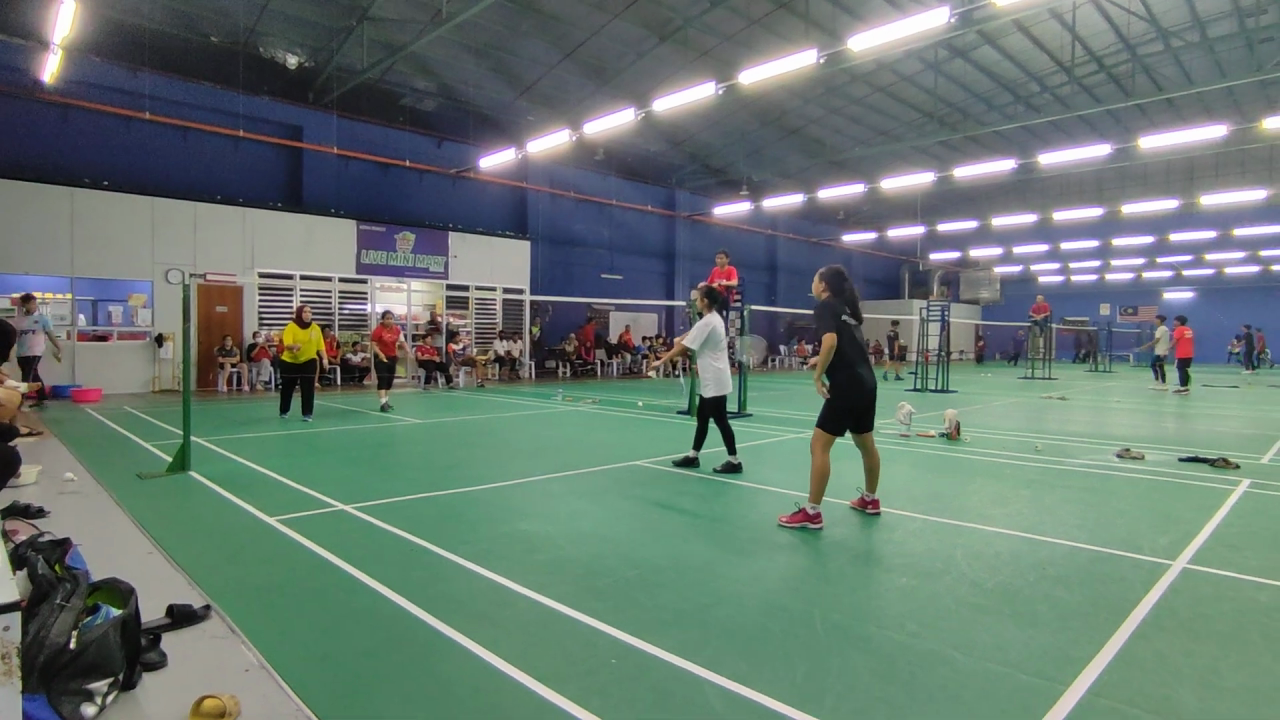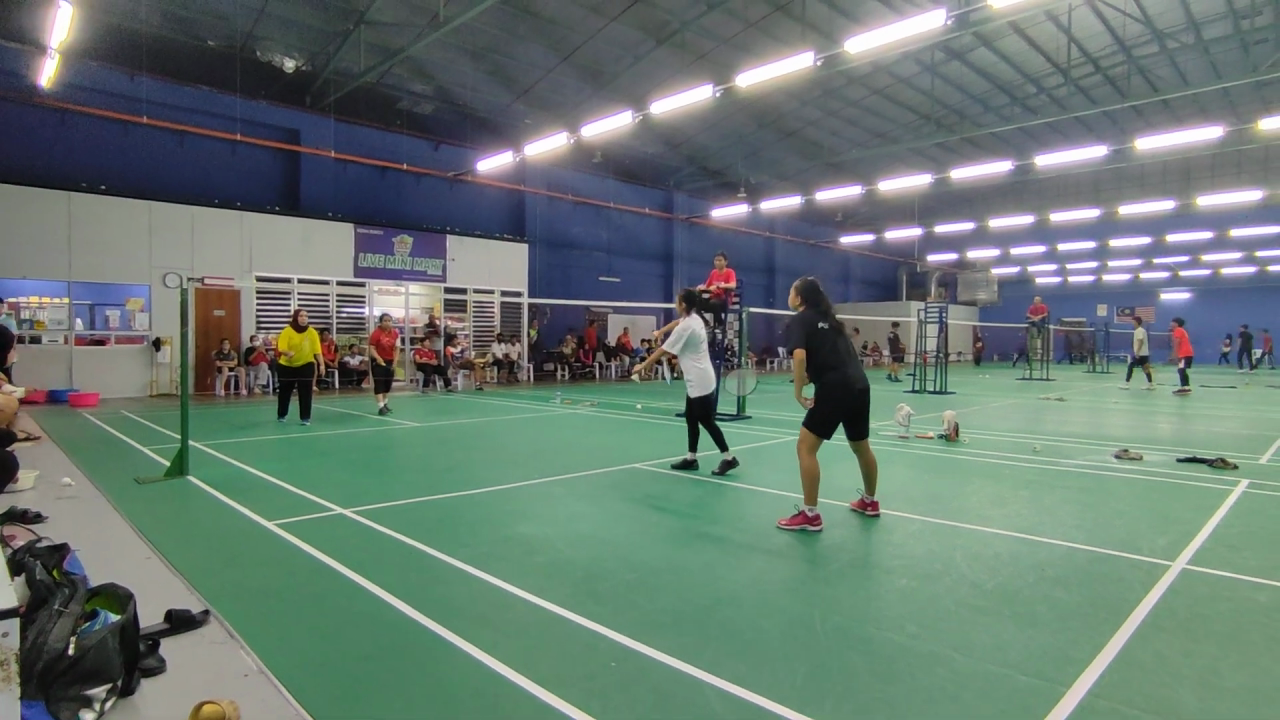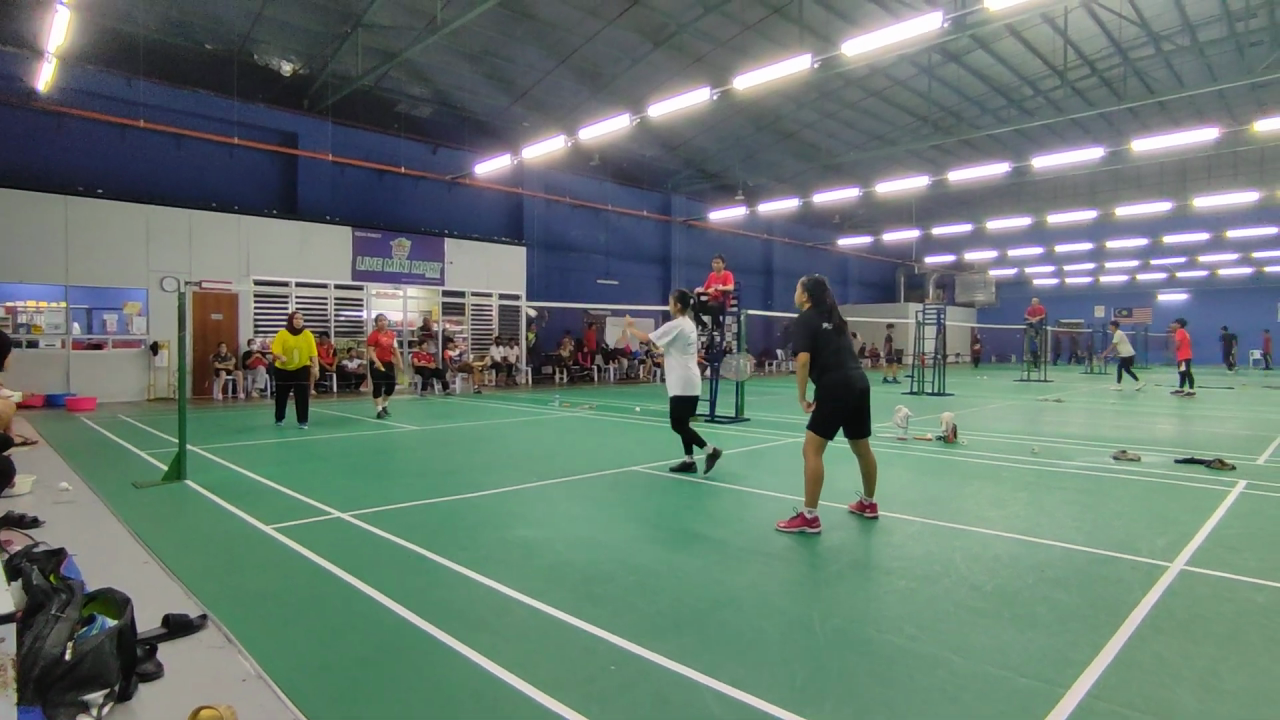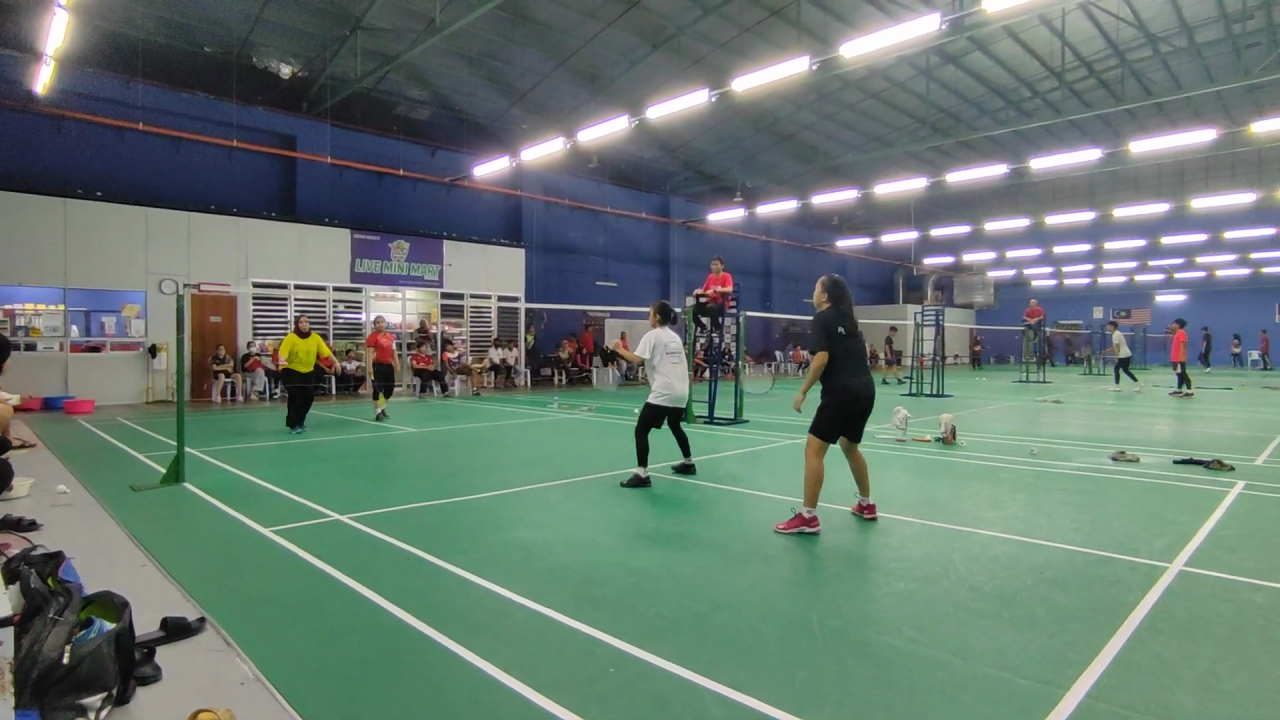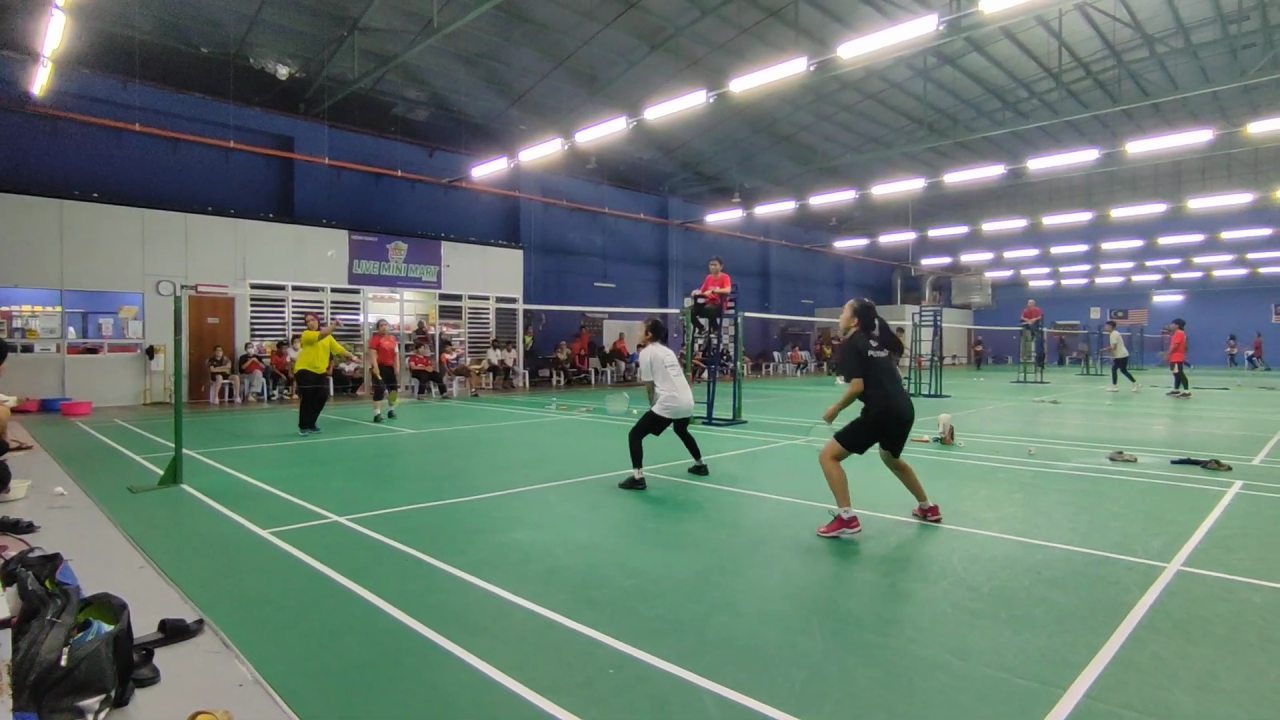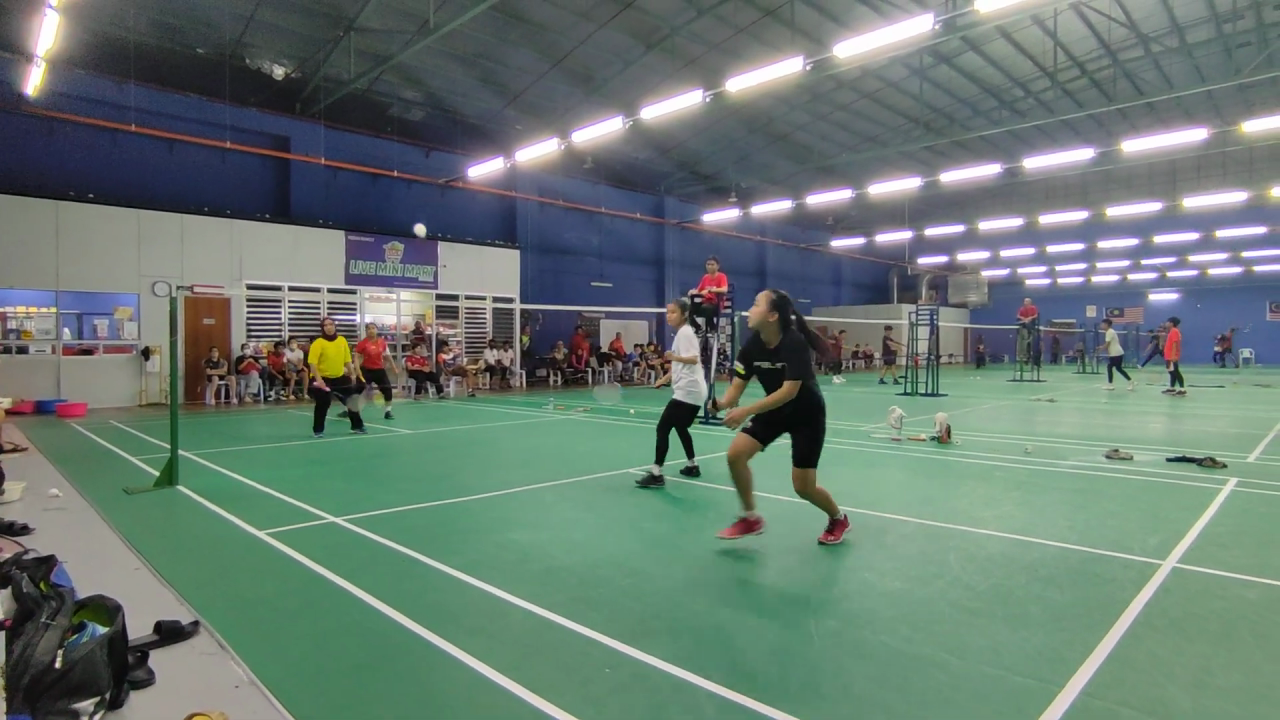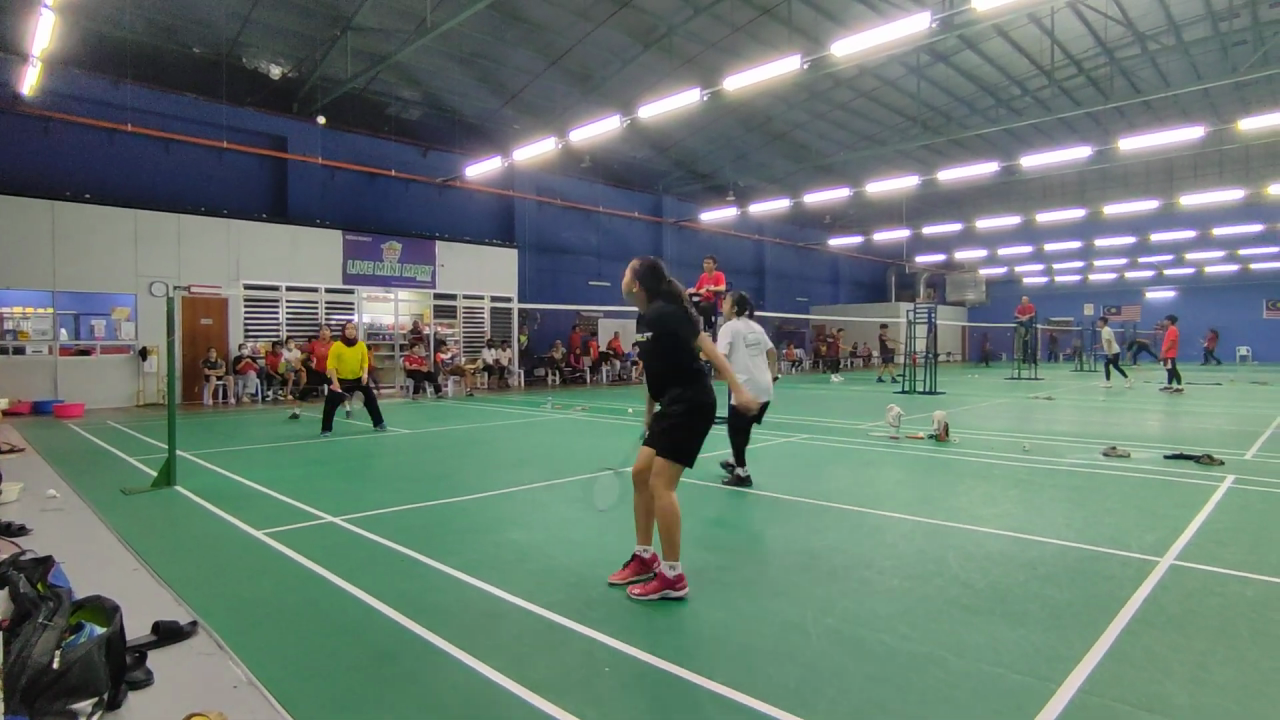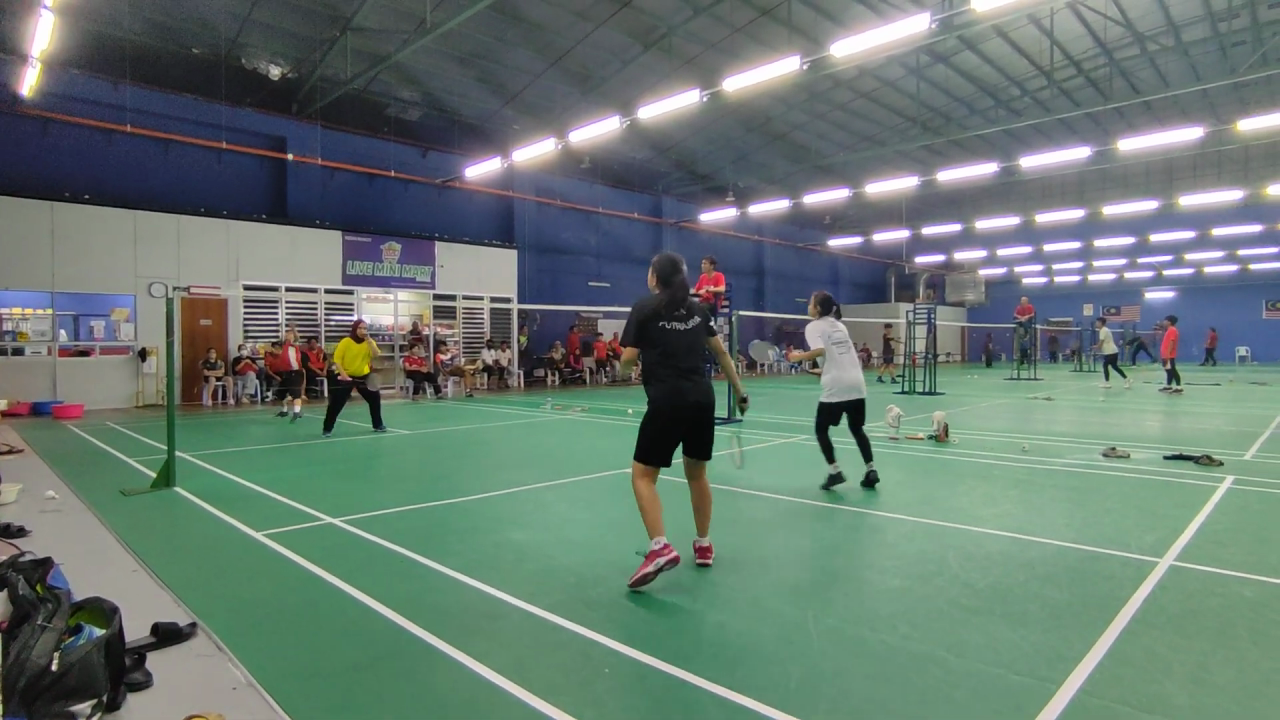
dt=0.5s
person 1, frame 1
left shoulder: (826, 306)
right shoulder: (848, 308)
left elbow: (830, 342)
left wrist: (818, 376)
right wrist: (823, 361)
left hip: (846, 386)
right hip: (867, 383)
left knee: (819, 446)
right knee: (866, 443)
left ankle: (812, 512)
right ankle: (870, 499)
person 1, frame 2
left shoulder: (800, 319)
right shoulder: (828, 319)
left elbow: (800, 356)
left wrist: (798, 392)
right wrist: (811, 375)
left hip: (834, 389)
right hip: (859, 386)
left knee: (806, 447)
right knee: (861, 447)
left ankle: (810, 515)
right ankle: (870, 501)
person 1, frame 3
left shoulder: (805, 319)
right shoulder: (833, 317)
left elbow: (804, 360)
left wrist: (802, 397)
left hip: (834, 390)
right hip: (859, 385)
left knee: (812, 450)
right knee: (862, 448)
left ankle: (809, 517)
right ankle: (868, 503)
person 1, frame 4
left shoulder: (822, 319)
right shoulder: (849, 319)
left elbow: (821, 359)
right elbow: (863, 353)
left wrist: (802, 392)
left hip: (840, 393)
right hip: (866, 390)
left knee: (814, 451)
right knee: (850, 447)
left ankle: (808, 517)
right ankle: (866, 504)
person 1, frame 5
left shoulder: (850, 346)
right shoulder: (877, 341)
left elbow: (856, 387)
left wrist: (835, 409)
left hip: (882, 413)
right hip: (903, 410)
left knee: (828, 455)
right knee: (892, 460)
left ankle: (846, 518)
right ankle: (928, 507)
person 1, frame 6
left shoulder: (795, 344)
right shoulder: (753, 345)
left elbow: (789, 391)
right elbow: (737, 386)
left wrist: (747, 411)
right wrist: (725, 404)
left hip: (807, 415)
right hip: (775, 411)
left knee: (803, 486)
right knee: (735, 454)
left ankle: (838, 520)
right ankle: (750, 518)
person 1, frame 7
left shoulder: (666, 312)
right shoulder: (645, 318)
left elbow: (706, 347)
left wrist: (738, 389)
right wrist: (649, 409)
left hip: (688, 406)
right hip: (670, 408)
left knee: (661, 484)
right knee: (641, 474)
left ankle: (673, 576)
right ankle: (644, 558)
person 1, frame 8
left shoulder: (644, 309)
right shoulder: (697, 309)
left elbow: (629, 358)
right elbow: (721, 353)
left wrist: (624, 366)
right wrist: (738, 391)
left hip: (667, 400)
right hip: (702, 399)
left knee: (642, 477)
right knee: (696, 473)
left ankle: (660, 548)
right ankle: (704, 546)
person 2, frame 1
left shoulder: (707, 323)
right shoulder: (713, 318)
left elbow: (682, 347)
left wrist: (660, 362)
right wrist: (682, 338)
left hip: (715, 381)
right hip: (710, 380)
left knee: (720, 420)
right knee: (702, 418)
left ankle: (734, 461)
right ankle: (693, 456)
person 2, frame 2
left shoulder: (685, 328)
right shoulder: (695, 319)
left elbow: (663, 351)
right elbow: (678, 321)
left wrist: (642, 366)
left hip: (699, 381)
right hip: (696, 380)
left knee: (706, 420)
right knee: (691, 419)
left ankle: (728, 458)
right ankle: (691, 458)
person 2, frame 3
left shoulder: (675, 326)
right shoulder: (689, 324)
left elbow: (646, 339)
left wrist: (629, 329)
left hip: (683, 384)
right hip: (691, 382)
left knee: (677, 424)
right knee: (681, 422)
left ankle: (710, 450)
right ankle: (689, 460)
person 2, frame 4
left shoulder: (652, 335)
right shoulder: (675, 337)
left elbow: (638, 359)
left wrist: (620, 349)
left hip: (663, 393)
right hip: (681, 391)
left knee: (641, 430)
right knee: (675, 426)
left ankle: (642, 474)
right ankle: (688, 463)
person 2, frame 5
left shoulder: (646, 352)
right shoulder: (666, 351)
left elbow: (648, 385)
left wrist: (651, 404)
right wrist: (657, 402)
left hip: (669, 404)
right hip: (687, 402)
left knee: (635, 435)
right knee: (681, 431)
left ankle: (638, 477)
right ankle: (700, 464)
person 2, frame 6
left shoulder: (685, 333)
right shoulder: (684, 333)
left elbow: (694, 359)
left wrist: (673, 357)
right wrist: (665, 378)
left hip: (688, 391)
right hip: (694, 391)
left knee: (662, 428)
right knee: (681, 427)
left ankle: (656, 474)
right ankle: (692, 465)
person 2, frame 7
left shoulder: (728, 328)
right shoulder: (756, 327)
left elbow: (722, 356)
right elbow: (772, 352)
right wrist: (773, 373)
left hip: (747, 388)
right hip: (765, 388)
left knee: (735, 429)
right knee: (744, 427)
left ankle: (742, 474)
right ankle: (736, 463)
person 2, frame 8
left shoulder: (814, 327)
right shoulder: (840, 325)
left elbow: (819, 350)
left wrist: (799, 356)
left hip: (835, 387)
right hip: (856, 384)
left knee: (821, 429)
right knee: (857, 429)
left ankle: (834, 471)
right ankle: (871, 470)
